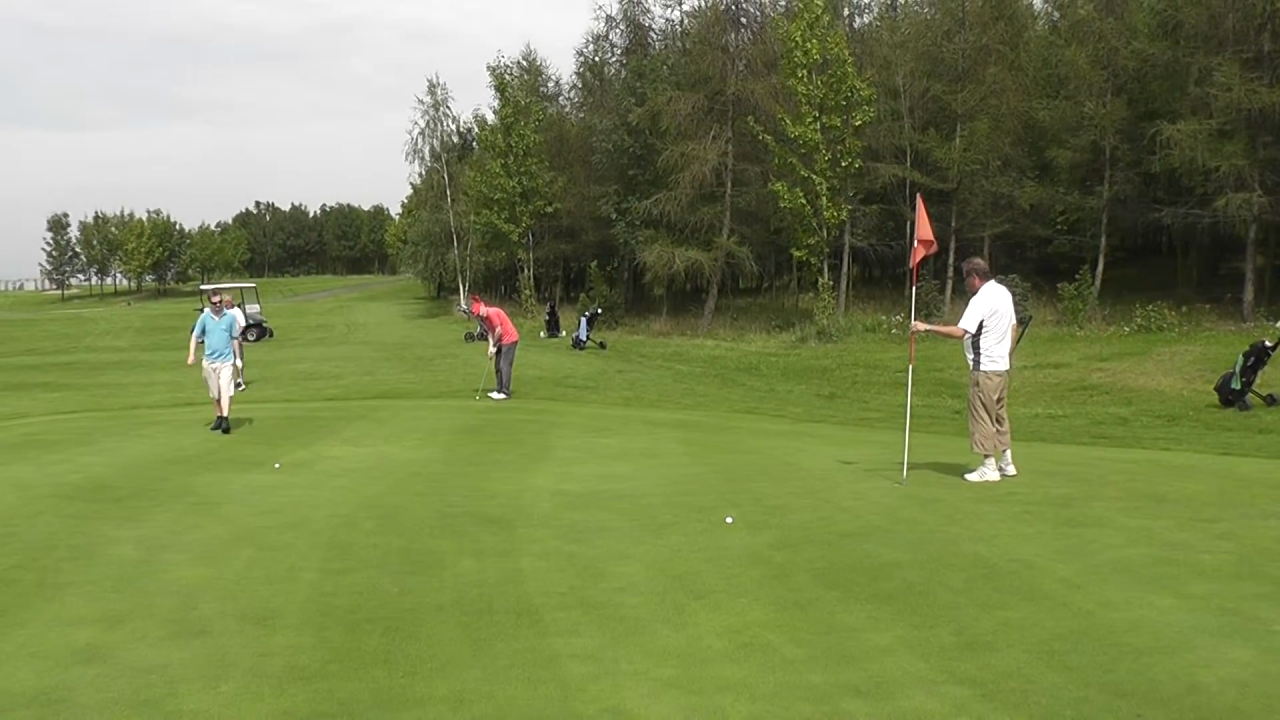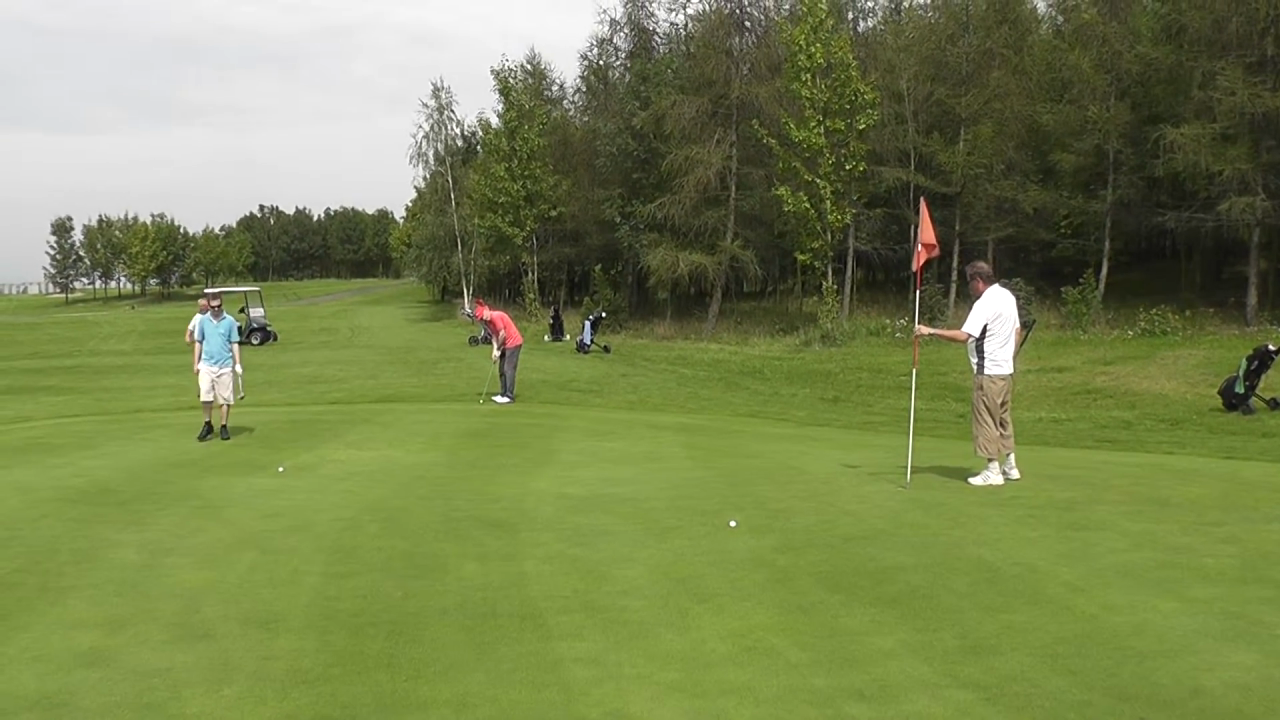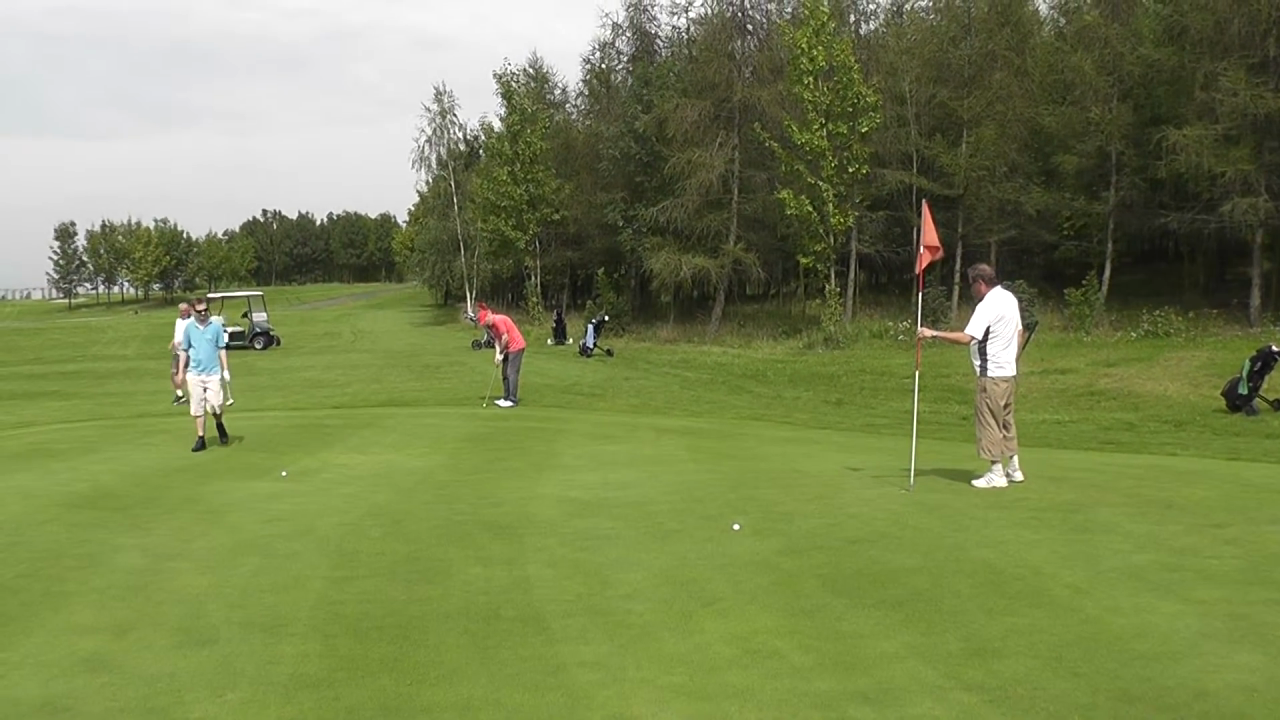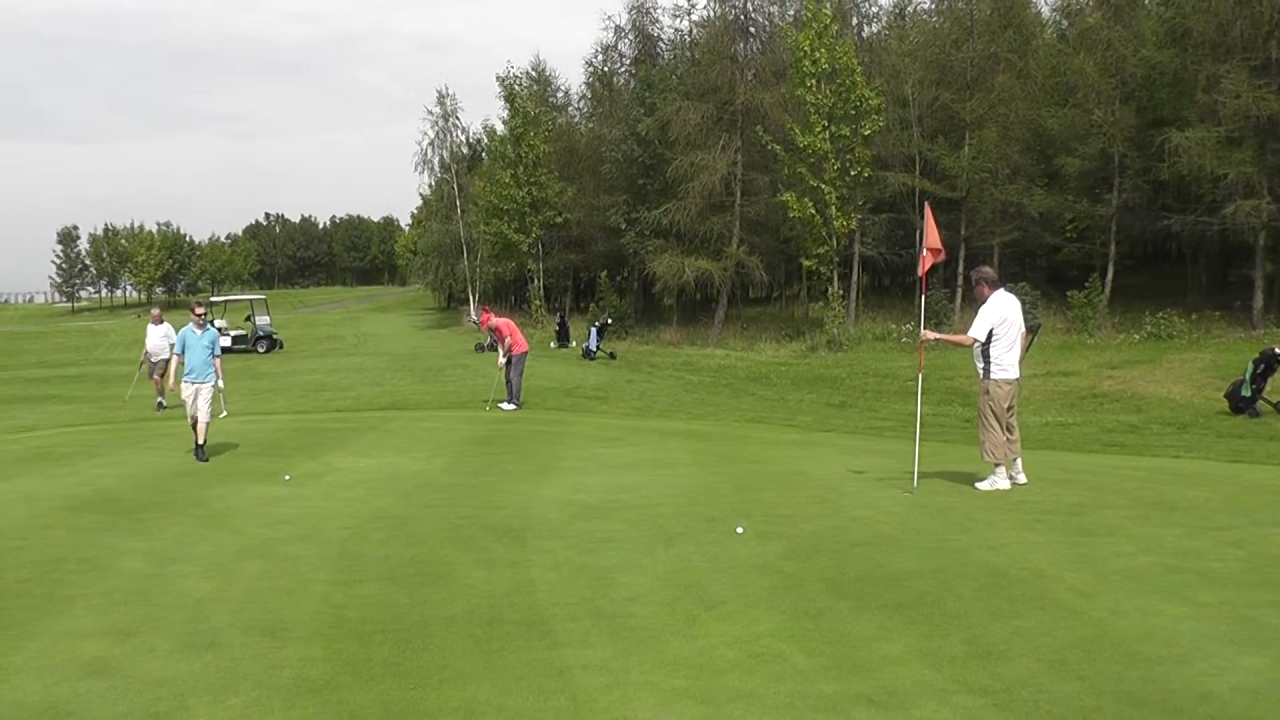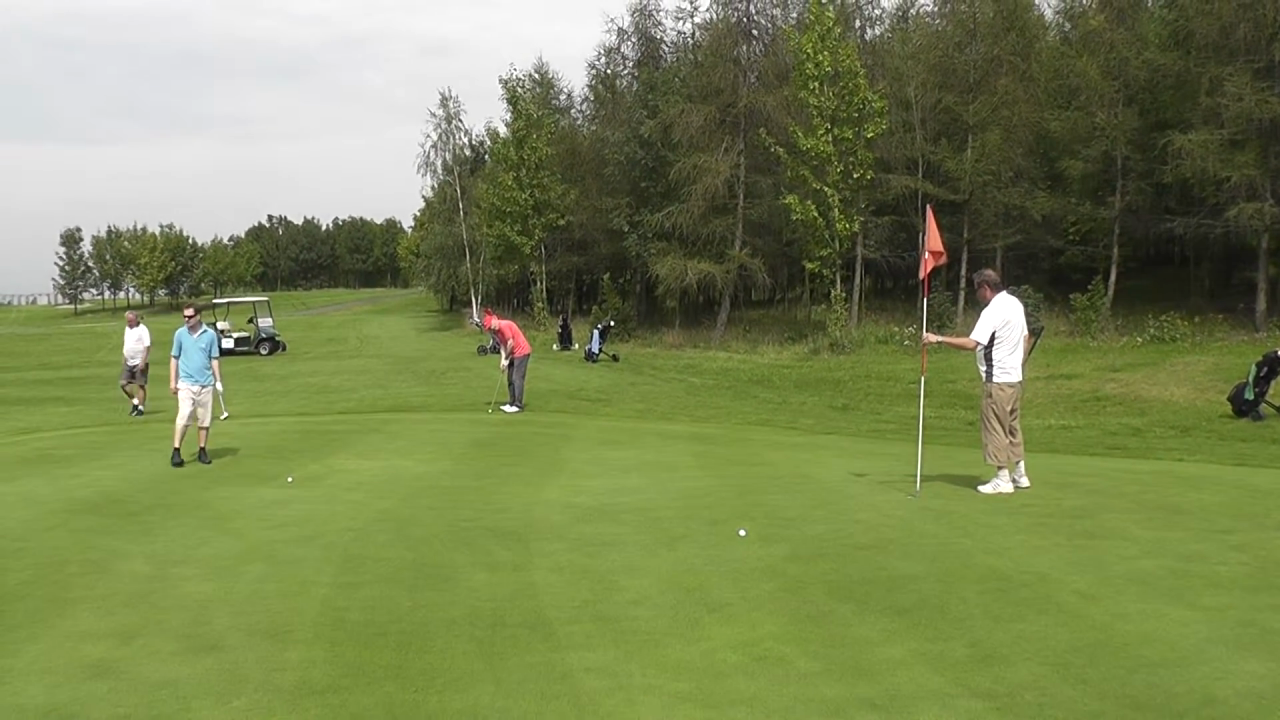
dt=0.5s
person 1, frame 1
left shoulder: (981, 300)
right shoulder: (1003, 292)
left elbow: (960, 332)
right elbow: (1013, 326)
left wrist: (927, 327)
left hip: (985, 368)
right hip: (1001, 365)
left knee: (982, 416)
right knee: (999, 414)
left ankle: (989, 467)
right ankle: (1006, 462)
person 1, frame 2
left shoulder: (985, 303)
right shoulder: (1007, 296)
left elbow: (963, 336)
right elbow: (1017, 331)
left wrist: (931, 331)
left hip: (988, 372)
right hip: (1005, 369)
left knee: (986, 420)
right knee: (1003, 418)
left ankle: (993, 471)
right ankle: (1009, 466)
person 1, frame 3
left shoulder: (988, 305)
right shoulder: (1009, 298)
left elbow: (966, 337)
right elbow: (1019, 332)
left wrist: (934, 333)
left hip: (991, 374)
right hip: (1008, 371)
left knee: (989, 422)
right knee: (1006, 420)
left ankle: (996, 473)
right ankle: (1013, 468)
person 1, frame 4
left shoulder: (991, 308)
right shoulder: (1012, 301)
left elbow: (969, 340)
right elbow: (1022, 335)
left wrist: (937, 336)
left hip: (994, 376)
right hip: (1011, 373)
left knee: (992, 425)
right knee: (1009, 423)
left ankle: (1000, 476)
right ankle: (1016, 470)
person 1, frame 5
left shoulder: (993, 311)
right shoulder: (1015, 303)
left elbow: (971, 343)
right elbow: (1025, 337)
left wrist: (939, 339)
left hip: (997, 379)
right hip: (1014, 377)
left knee: (995, 428)
right knee: (1012, 426)
left ankle: (1003, 479)
right ankle: (1019, 474)
